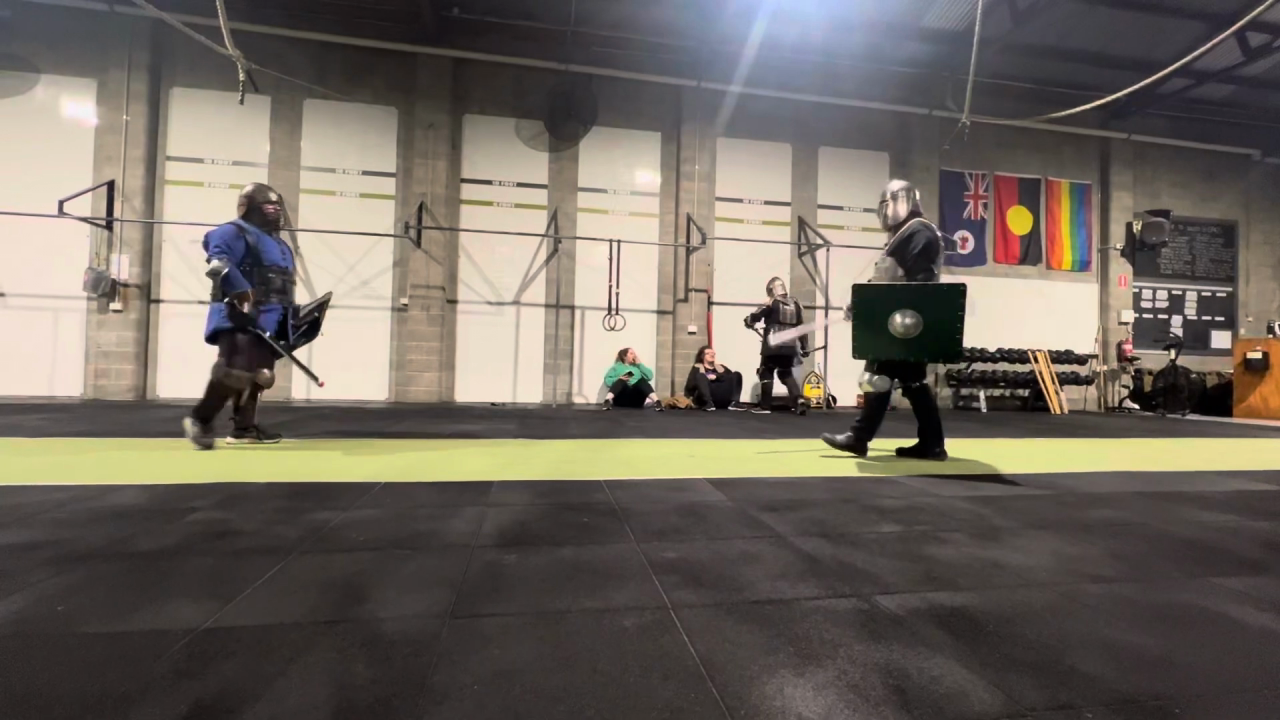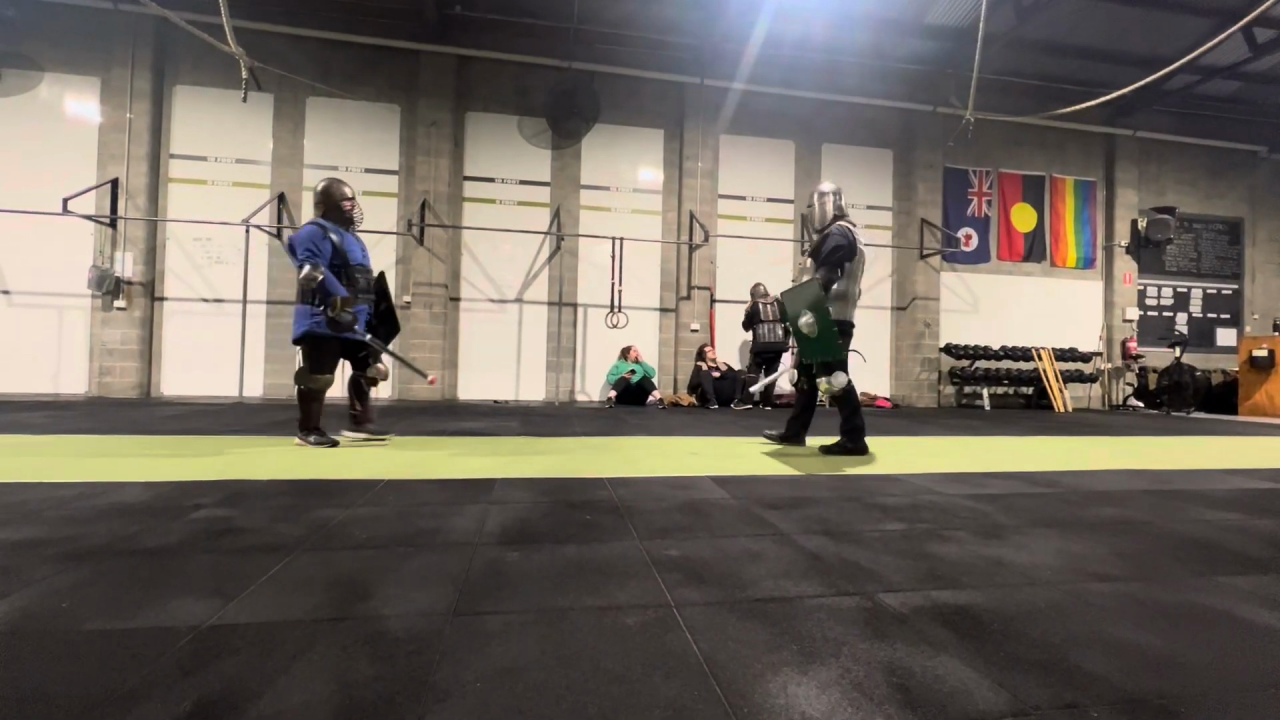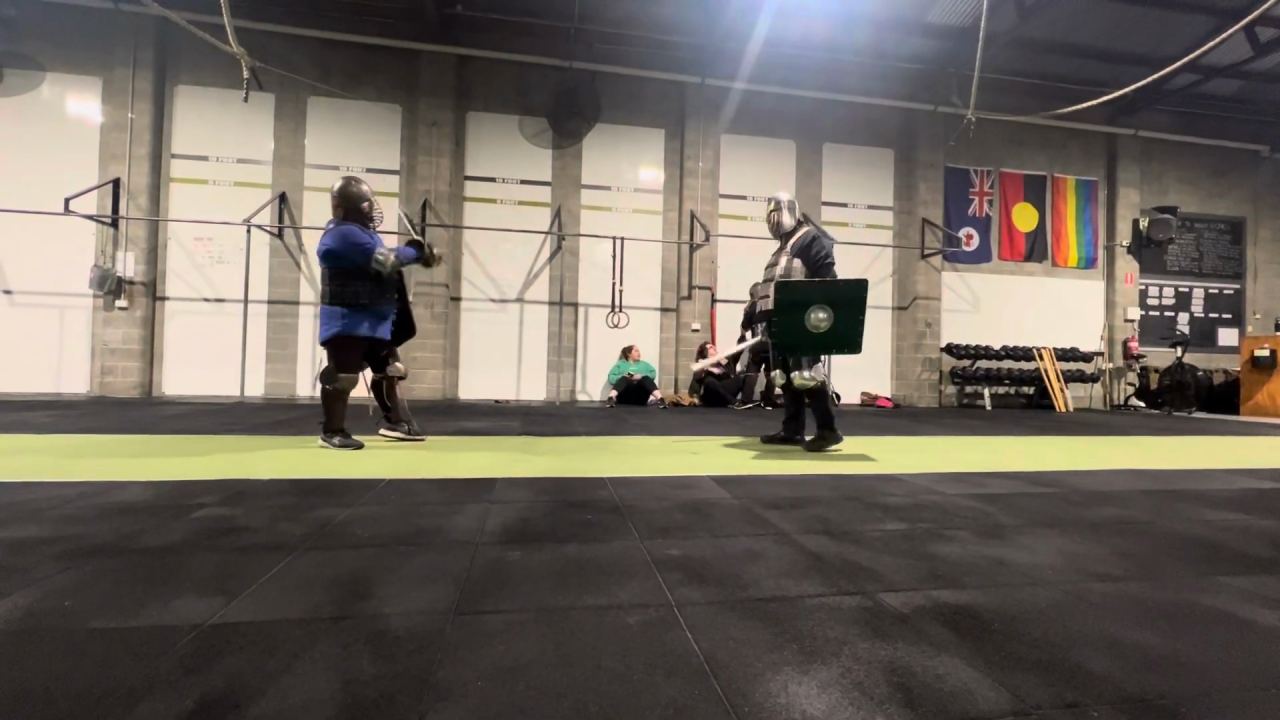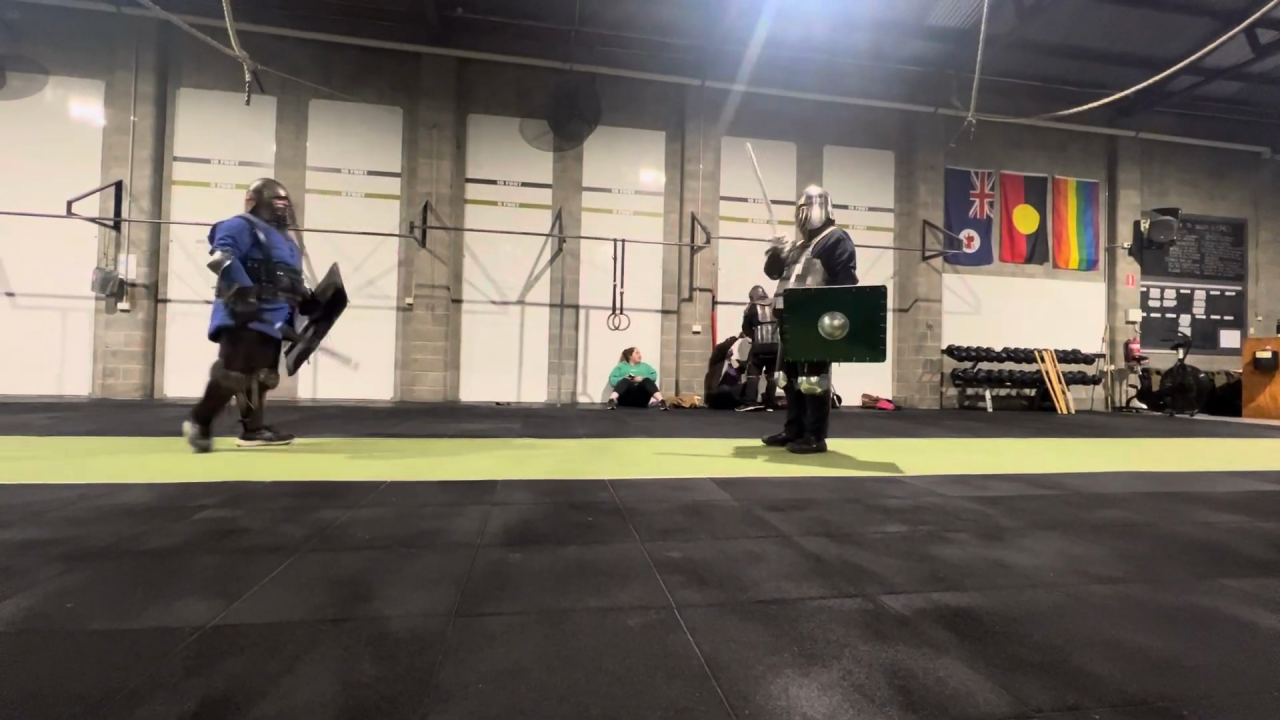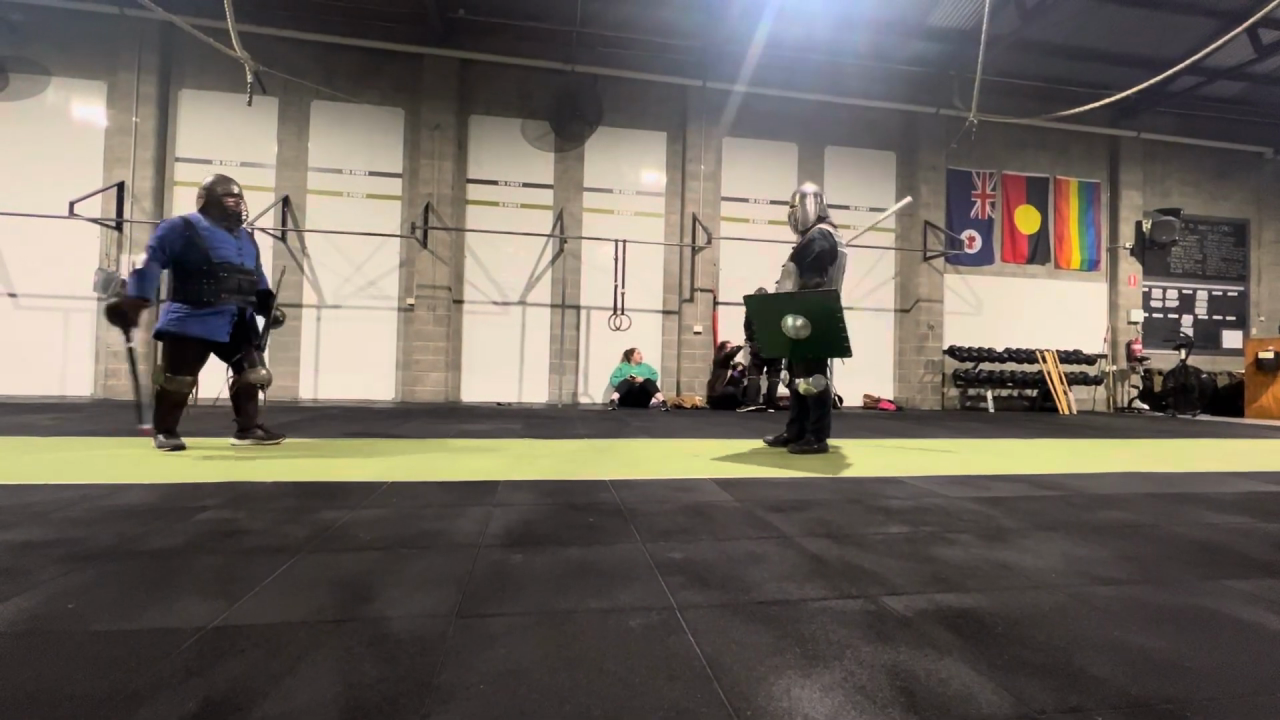
dt=1s
person 1, frame 1
left shoulder: (278, 243)
right shoulder: (233, 233)
left elbow: (283, 283)
right elbow: (220, 266)
right wrist: (241, 298)
left hip: (270, 321)
right hip: (240, 317)
left knee: (259, 373)
right knee: (236, 368)
left ankle: (245, 428)
right ankle: (200, 419)
person 1, frame 2
left shoulder: (348, 235)
right shoulder: (314, 233)
left elbow: (361, 277)
right elbow: (314, 273)
left wrist: (365, 309)
right wrist: (341, 303)
left hip: (354, 319)
right hip: (323, 318)
left knee: (368, 367)
right knee: (317, 374)
left ankle: (360, 422)
right ankle: (309, 430)
person 1, frame 3
left shoulder: (358, 232)
right shoulder: (344, 235)
left elbow: (383, 265)
right elbow: (386, 259)
right wrist: (421, 251)
left hip: (372, 318)
right hip: (348, 319)
left knee: (388, 369)
right knee: (342, 375)
left ankle: (397, 423)
right ankle: (332, 433)
person 1, frame 4
left shoulder: (282, 238)
right shoulder: (240, 227)
left elbow: (288, 279)
right elbow: (223, 259)
left wrist: (306, 302)
right wrist: (243, 296)
left hip: (270, 318)
right hip: (243, 316)
left knee: (263, 375)
right knee: (234, 371)
left ankle: (253, 429)
right ankle: (199, 423)
person 1, frame 5
left shoulder: (245, 237)
right shoulder: (182, 228)
left elbow: (256, 278)
right elbow: (150, 263)
left wrist: (269, 306)
right wrist: (133, 302)
left hip: (238, 322)
right hip: (192, 319)
left knee: (254, 372)
right knee: (177, 378)
left ankle: (248, 429)
right ankle: (165, 431)
person 2, frame 1
left shoulder: (919, 232)
right shoulder: (907, 234)
left elbow: (923, 279)
right elbow: (890, 278)
left knee: (880, 376)
right knee: (914, 381)
left ankle: (859, 437)
right ankle: (931, 443)
person 2, frame 2
left shoulder: (838, 234)
right shoulder: (835, 236)
left elbow: (826, 277)
left hip: (829, 320)
left knee: (834, 376)
right knee: (805, 375)
left ankle: (854, 438)
right ankle: (795, 431)
person 2, frame 3
left shoulder: (812, 238)
right shoulder: (780, 249)
left elbow: (826, 276)
right wrist: (762, 319)
left knee: (806, 374)
right knee: (786, 377)
left ankle: (828, 430)
right ankle: (792, 430)
person 2, frame 4
left shoulder: (836, 239)
right shoulder: (800, 244)
left elbow: (845, 280)
right elbow: (778, 271)
right wrist: (775, 254)
left knee: (813, 378)
right knee: (790, 376)
left ankle: (815, 437)
right ankle: (794, 431)
person 2, frame 5
left shoulder: (819, 237)
right shoulder: (816, 237)
left elbow: (812, 282)
left knee: (812, 377)
right knee: (797, 377)
left ankle: (817, 437)
right ankle: (796, 431)
